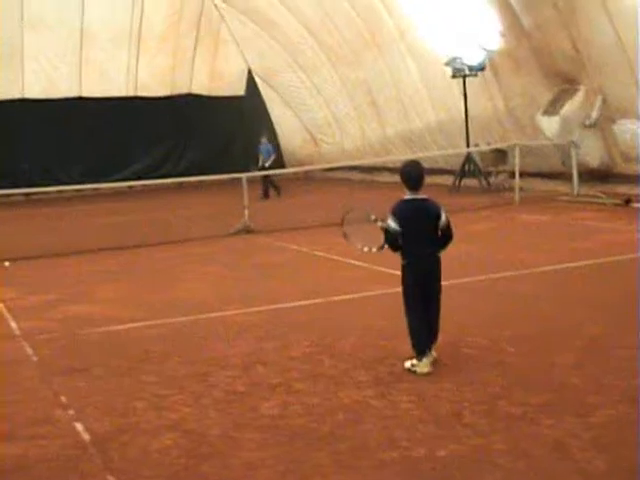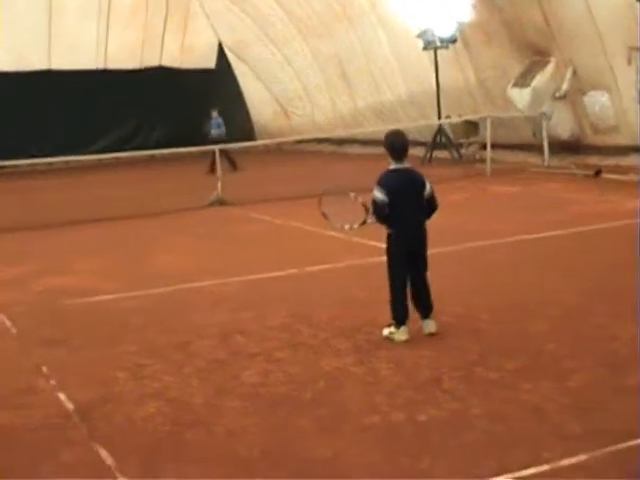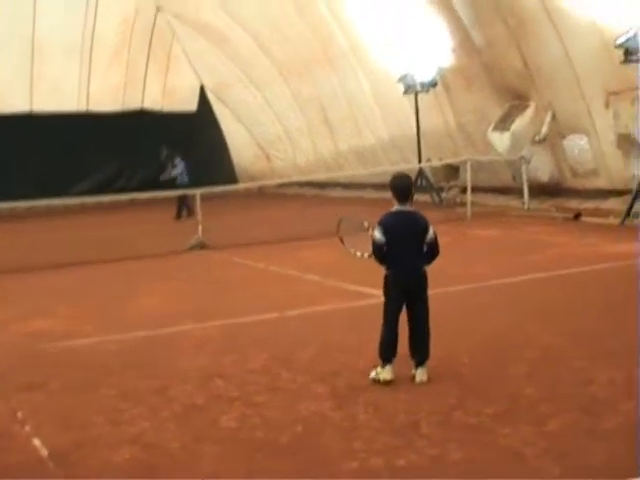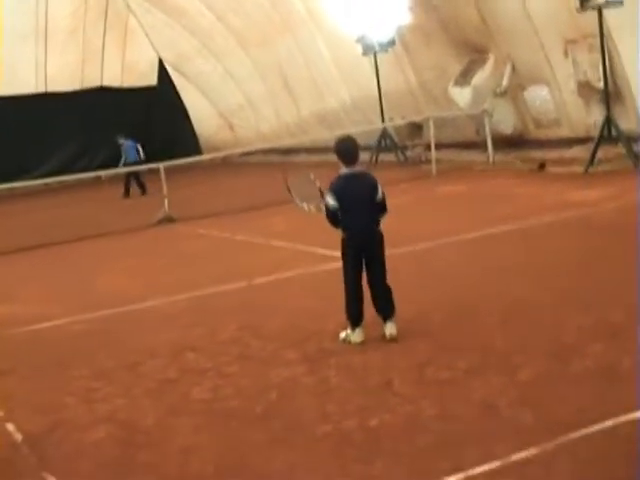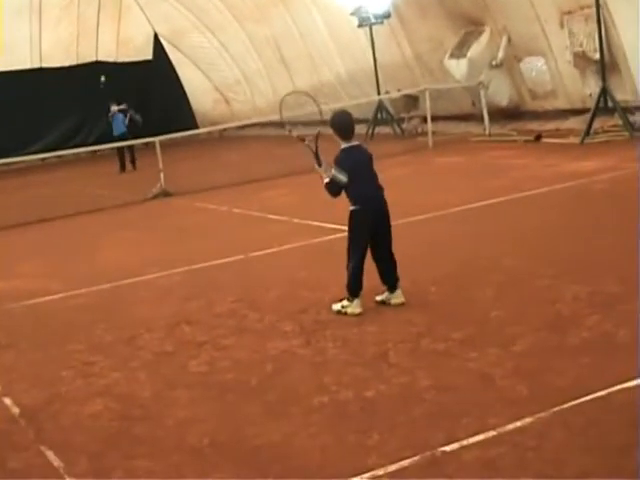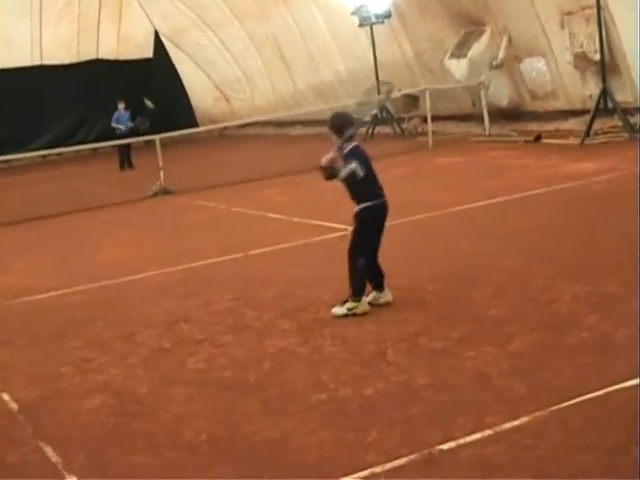
dt=0.5s
person 1, frame 1
left shoulder: (398, 210)
right shoulder: (434, 207)
left elbow: (392, 241)
right elbow: (447, 235)
left hip: (412, 266)
right hip: (432, 263)
left knee: (415, 311)
right knee: (432, 307)
left ankle: (422, 359)
right ankle: (428, 350)
person 1, frame 2
left shoulder: (385, 180)
right shoulder: (418, 177)
left elbow: (380, 213)
right elbow: (432, 205)
left wrist: (390, 221)
left hip: (398, 236)
right hip: (418, 234)
left knee: (398, 280)
right knee: (419, 276)
left ankle: (400, 327)
right ankle: (428, 319)
person 1, frame 3
left shoulder: (385, 221)
right shoulder: (422, 221)
left elbow: (378, 251)
right elbow: (433, 250)
left hip: (395, 278)
right hip: (417, 277)
left knee: (390, 321)
right knee: (419, 322)
left ankle: (386, 366)
right ankle: (420, 368)
person 1, frame 4
left shoulder: (336, 186)
right shoulder: (370, 180)
left elbow: (332, 217)
right elbow: (382, 208)
left hip: (351, 239)
right hip: (373, 236)
left knee: (352, 283)
right knee: (378, 279)
left ankle: (355, 329)
right ankle: (389, 322)
person 1, frame 5
left shoulder: (342, 159)
right shoulder: (364, 152)
left elbow: (334, 191)
left wrist: (326, 179)
right wrist: (334, 176)
left hip: (362, 210)
right hip: (379, 205)
left knee: (355, 254)
right knee: (383, 250)
left ankle: (352, 301)
right ankle: (394, 291)
person 1, frame 6
left shoulder: (355, 155)
right shoulder: (349, 153)
left elbow: (351, 181)
right elbow: (330, 175)
left wrist: (338, 165)
right wrist: (327, 164)
left hip: (370, 208)
right hip: (374, 206)
left knee: (358, 252)
right knee: (366, 251)
left ankle: (357, 301)
right ankle: (380, 291)
